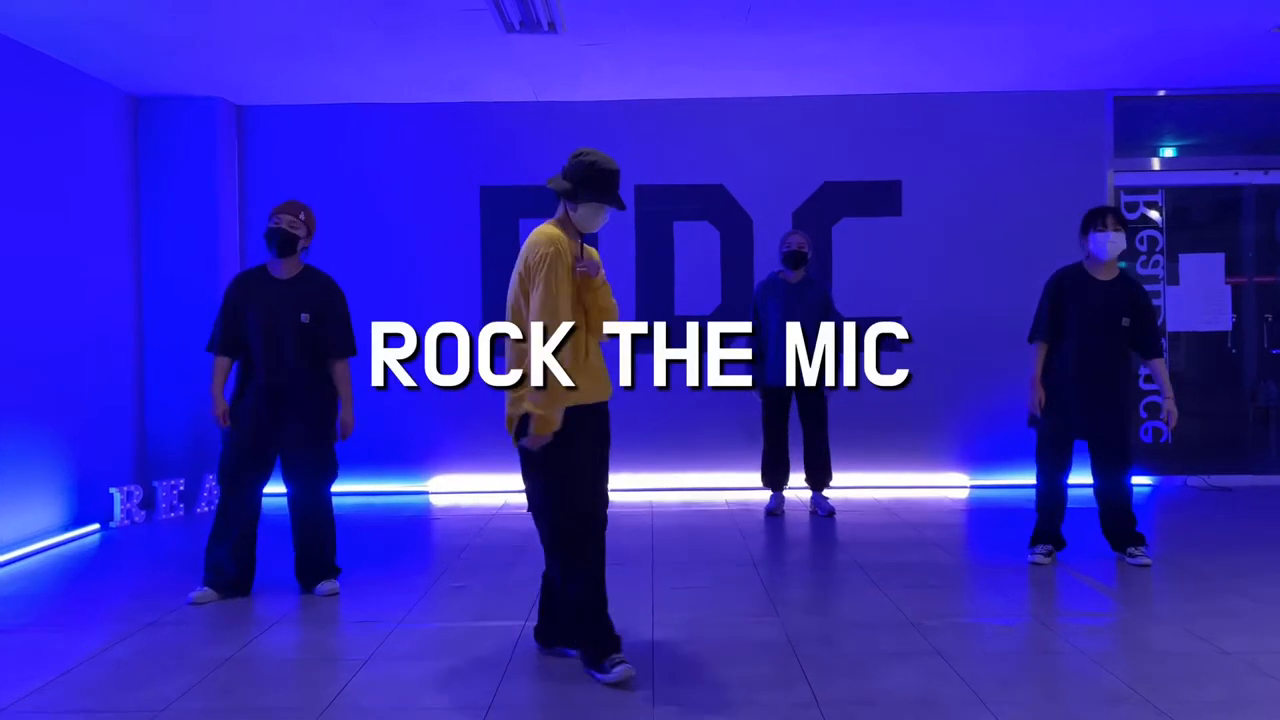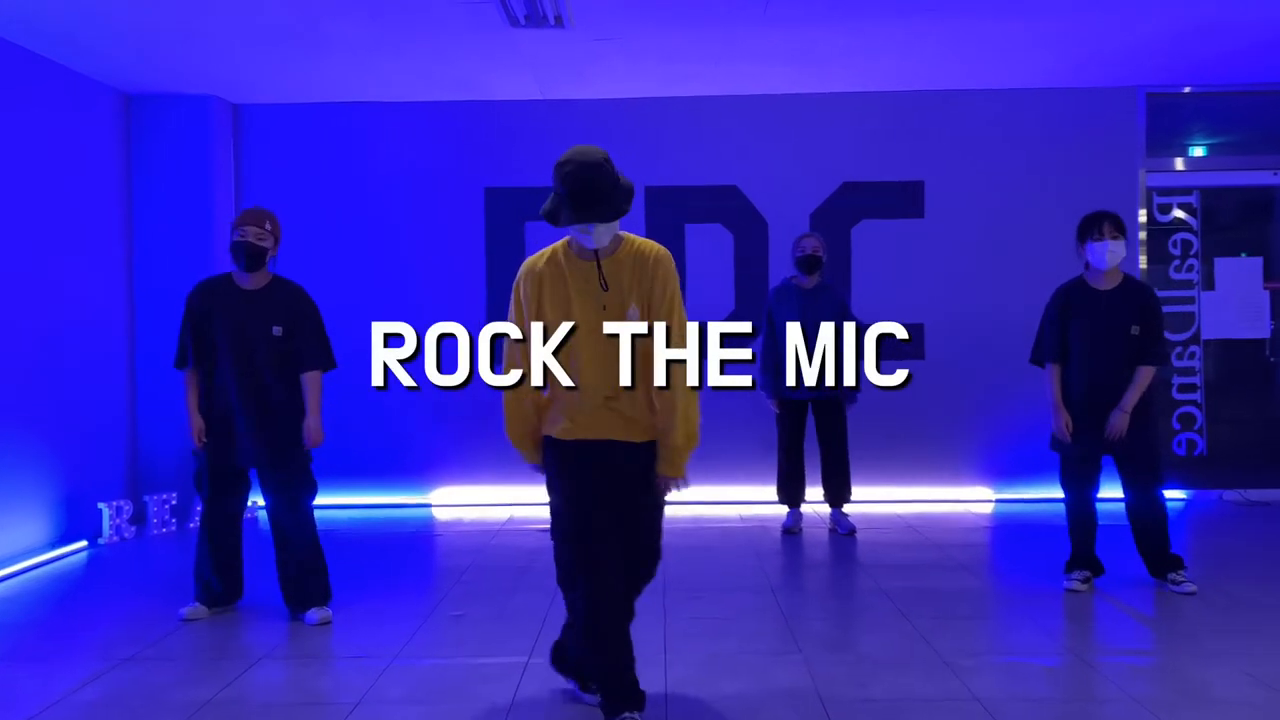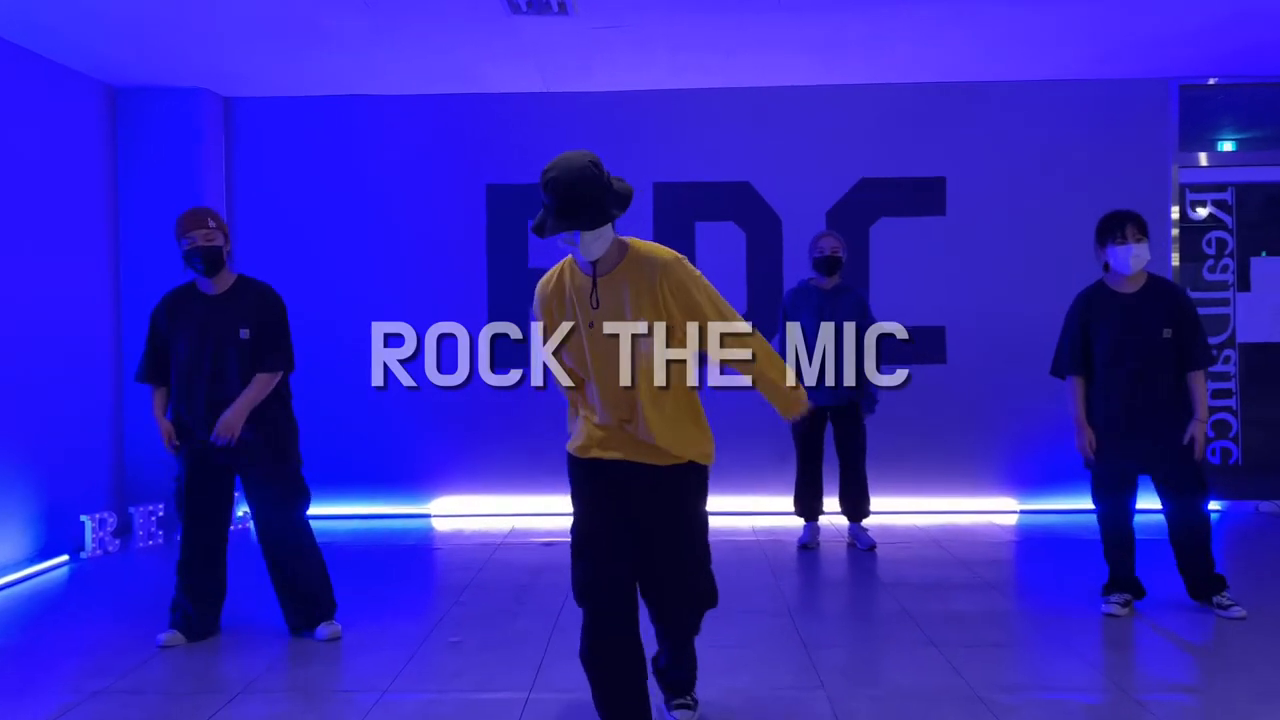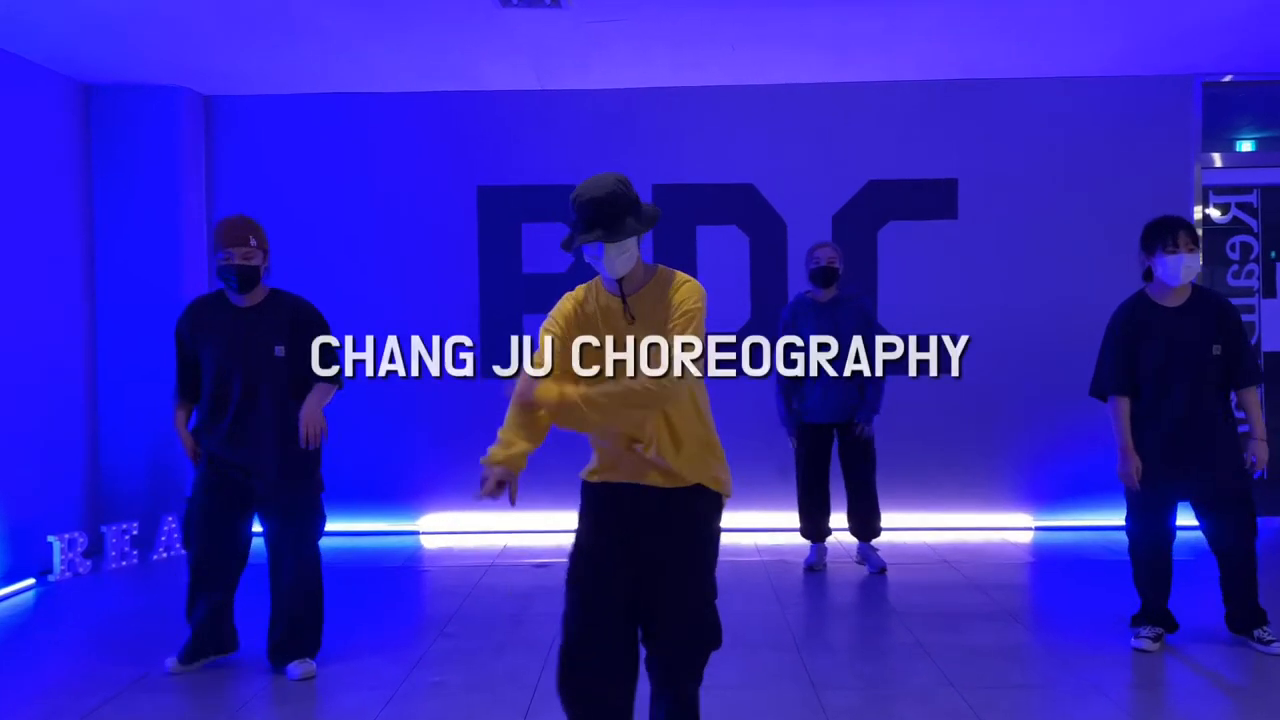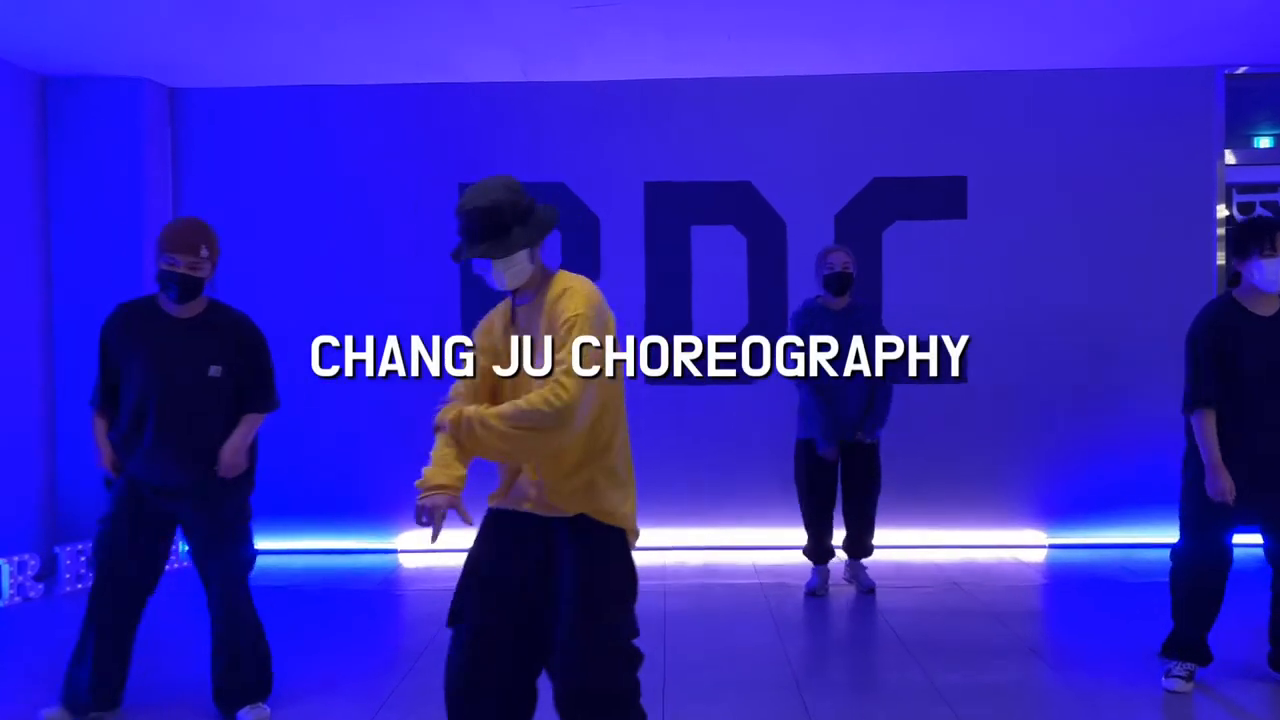
dt=0.5s
person 1, frame 1
left shoulder: (587, 255)
right shoulder: (549, 243)
left elbow: (609, 323)
right elbow: (546, 335)
left wrist: (594, 283)
right wrist: (545, 412)
left hip: (587, 407)
right hip: (550, 415)
left knee: (582, 526)
right knee: (574, 531)
left ankle: (559, 628)
right ankle: (599, 644)
person 1, frame 2
left shoulder: (653, 260)
right shoulder: (537, 273)
left elbow: (673, 361)
right elbow: (522, 368)
left wrist: (674, 451)
right wrist: (528, 443)
left hip: (642, 443)
right hip: (571, 443)
left knee: (636, 565)
right knee: (592, 575)
left ankle: (579, 661)
person 1, frame 3
left shoulder: (665, 270)
right shoulder: (551, 290)
left elbow: (737, 342)
left wrist: (790, 396)
left hip: (673, 461)
right hip: (596, 463)
left knee: (678, 598)
right knee: (605, 613)
person 1, frame 4
left shoulder: (682, 294)
right shoulder: (573, 311)
left elbow: (658, 385)
right elbow: (536, 390)
left wrist: (561, 400)
right wrist: (507, 455)
left hip: (688, 488)
right hip: (612, 492)
left knee: (680, 643)
right knee: (592, 646)
person 1, frame 5
left shoulder: (576, 301)
right shoulder: (490, 328)
left elbow: (562, 407)
right elbow: (462, 411)
left wrist: (467, 421)
right wrist: (442, 483)
left hip: (586, 512)
right hip: (515, 513)
person 2, frame 1
left shoulder: (323, 290)
right shoulder: (244, 286)
left elbow: (337, 355)
right elbow: (226, 347)
left wrist: (344, 406)
right wrist: (217, 393)
left hip: (308, 412)
right hip: (252, 409)
left knee: (310, 494)
right knee: (237, 493)
left ankle: (318, 574)
right ankle: (223, 579)
person 2, frame 2
left shoulder: (294, 300)
right shoulder: (205, 296)
left elbow: (311, 366)
right elbow: (193, 363)
left wrist: (312, 416)
right wrist: (194, 412)
left hip: (279, 426)
right hip: (221, 424)
left knee: (291, 510)
right knee: (218, 510)
left ankle: (309, 598)
right ankle: (215, 593)
person 2, frame 3
left shoulder: (262, 299)
right shoulder: (171, 308)
left elbow: (275, 368)
right elbow: (159, 372)
left wrist: (241, 408)
right wrist: (161, 415)
left hip: (264, 435)
right hip: (199, 436)
left knee: (284, 523)
right knee: (199, 530)
left ankle: (314, 614)
right ankle: (193, 621)
person 2, frame 4
left shoulder: (298, 314)
right shoulder: (197, 318)
left elbow: (328, 374)
right elbow: (187, 385)
left wrist: (313, 404)
right wrist: (184, 428)
left hip: (287, 457)
right hip: (223, 455)
left knee: (293, 552)
right knee: (209, 544)
left ankle: (295, 649)
right ankle: (208, 639)
person 2, frame 5
left shoulder: (237, 332)
right shoulder: (124, 323)
left elbow: (259, 402)
right elbow: (105, 395)
left wrist: (239, 441)
right wrist: (105, 443)
left hip: (213, 484)
right hip: (140, 478)
left knee: (227, 587)
right knee: (114, 585)
person 3, frame 1
left shoulder: (1133, 291)
right shoulder: (1063, 282)
left elbow: (1151, 348)
right elbow: (1042, 337)
left wrist: (1167, 394)
right wrist: (1035, 382)
left hip: (1109, 396)
right hip: (1059, 393)
left knee: (1114, 470)
right knee: (1051, 469)
left ankle: (1125, 539)
right ankle: (1046, 539)
person 3, frame 2
left shoulder: (1142, 297)
right shoulder: (1066, 297)
left elbow: (1150, 361)
right elbow: (1052, 359)
left wrist: (1125, 408)
right wrist: (1057, 408)
left hip: (1129, 412)
right hip: (1078, 414)
left knee: (1145, 489)
right knee: (1078, 492)
left ankle: (1165, 565)
right ankle: (1082, 564)
person 3, frame 3
left shoulder: (1171, 297)
right shoulder: (1088, 303)
left elbow: (1194, 364)
right elbow: (1074, 370)
left wrist: (1199, 417)
right wrist: (1080, 423)
left hip: (1169, 424)
right hip: (1110, 427)
left knee: (1189, 506)
right knee: (1113, 509)
left ankle: (1208, 586)
right ankle: (1122, 586)
person 3, frame 4
left shoulder: (1218, 310)
right shoulder: (1130, 317)
left elbow: (1244, 379)
right elbow: (1117, 390)
right wrist: (1126, 449)
left hip: (1216, 447)
right hip: (1152, 450)
left knee: (1236, 532)
right knee: (1148, 536)
right ankle: (1153, 619)
person 3, frame 5
right shoulder: (1214, 323)
right elbow: (1202, 403)
right wrist: (1214, 467)
right hip: (1225, 470)
right knee: (1201, 559)
right ankle: (1185, 652)
person 4, frame 1
left shoulder: (818, 292)
right shoulder: (765, 290)
right elbow: (756, 336)
right wrist: (756, 377)
right hip: (774, 379)
left knee: (816, 436)
right knee: (774, 437)
left ankle: (817, 494)
right ankle: (776, 494)
person 4, frame 2
left shoulder: (835, 298)
right shoulder: (778, 296)
left elbow: (847, 345)
right elbow: (769, 345)
left wrist: (848, 391)
right wrist: (770, 388)
left hip: (828, 389)
right hip: (790, 389)
left knee: (835, 450)
right knee: (790, 451)
left ankle: (837, 511)
right ankle: (793, 511)
person 4, frame 3
left shoulder: (855, 300)
right shoulder: (795, 299)
right elbow: (787, 352)
left wrist: (868, 399)
left hip: (847, 398)
right hip: (808, 398)
left knee: (853, 463)
right knee: (808, 464)
left ankle: (856, 525)
right ankle: (810, 525)
person 4, frame 4
left shoulder: (856, 311)
right shoulder: (795, 312)
right elbow: (785, 370)
left wrist: (868, 410)
right wrist: (789, 420)
left hip: (853, 414)
right hip: (812, 416)
left knee: (861, 481)
right knee: (810, 483)
left ankle: (865, 545)
right ankle: (817, 545)
person 4, frame 5
left shoulder: (868, 320)
right shoulder: (805, 318)
left elbow: (884, 377)
right elbow: (807, 381)
left wrist: (874, 423)
right wrist: (825, 434)
left hip: (861, 431)
right hip: (817, 431)
left knee: (863, 500)
right knee: (816, 502)
left ankle: (855, 563)
right ankle: (820, 567)
